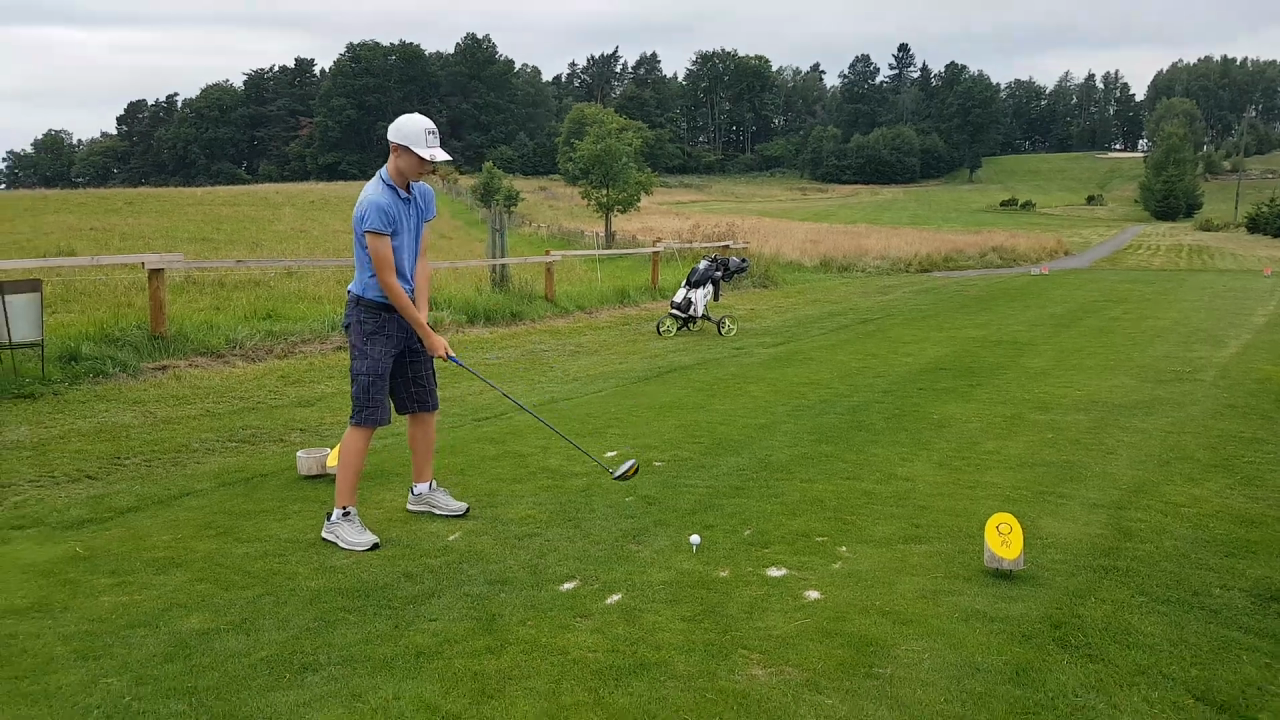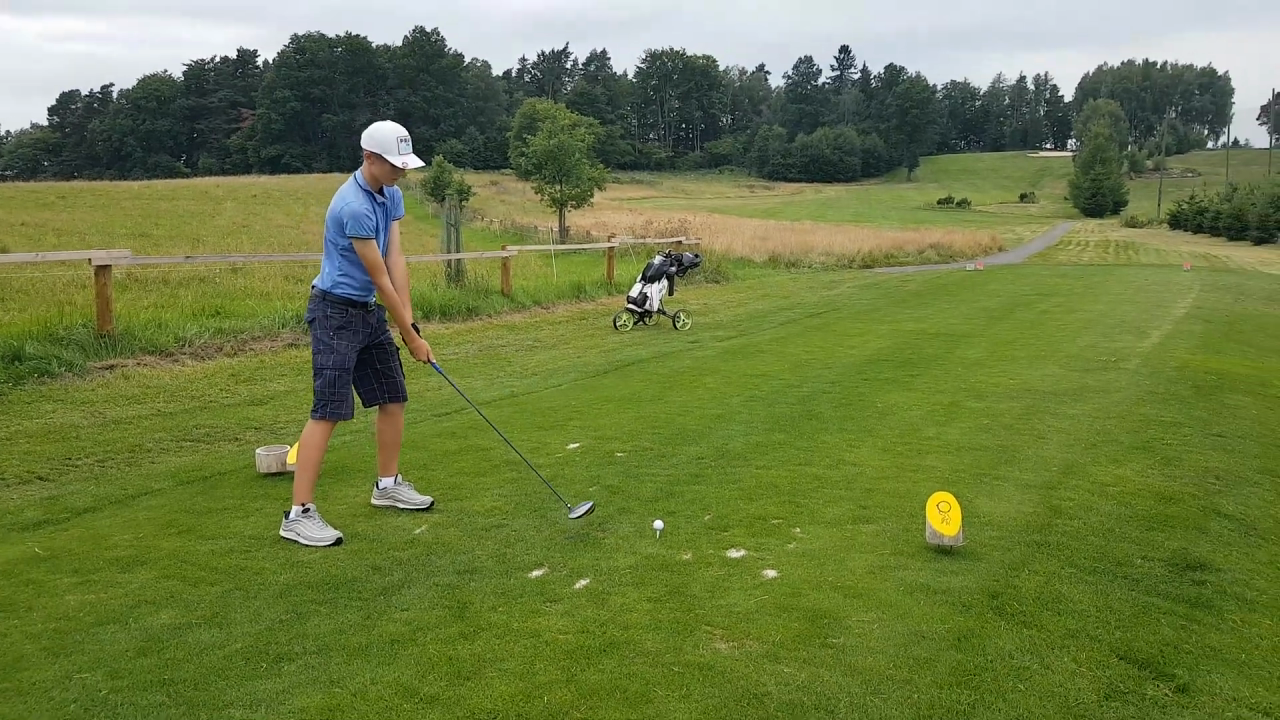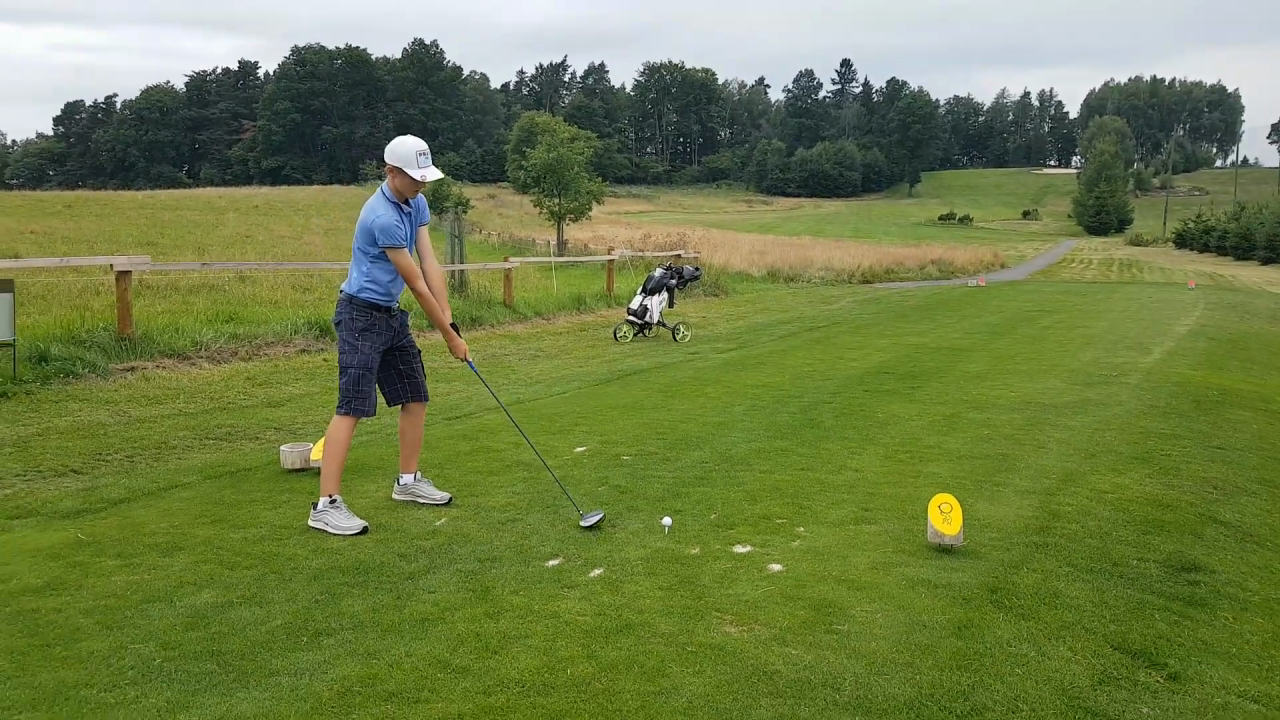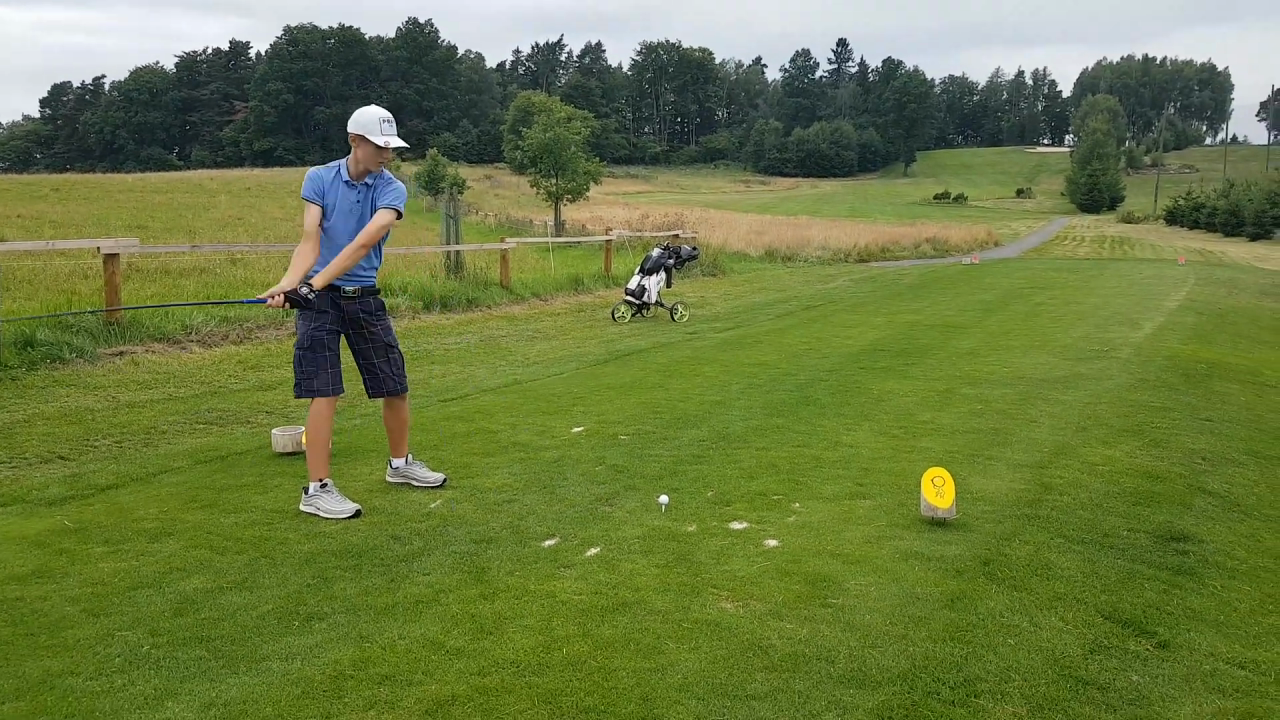
dt=0.7s
person 1, frame 1
left shoulder: (423, 195)
right shoulder: (377, 202)
left elbow: (419, 263)
right elbow: (386, 281)
left wrist: (425, 320)
right wrist: (426, 334)
left hip: (404, 316)
right hip: (372, 316)
left knee: (424, 406)
right knee: (367, 416)
left ankle: (423, 490)
right ankle: (340, 516)
person 1, frame 2
left shoulder: (392, 195)
right shoulder: (353, 206)
left elbow: (395, 260)
right elbow: (380, 278)
left wrist: (410, 322)
right wrist: (411, 336)
left hip: (369, 310)
right hip: (336, 312)
left knee: (393, 398)
right knee: (329, 410)
left ankle: (387, 484)
right ankle: (299, 513)
person 1, frame 3
left shoulder: (417, 205)
right shoulder: (383, 217)
left elbow: (430, 265)
right elbow: (416, 283)
left wrist: (450, 321)
right wrist: (449, 336)
left hip: (391, 315)
right hip: (361, 315)
left knee: (414, 398)
right knee: (352, 407)
left ankle: (408, 481)
right ankle: (326, 504)
person 1, frame 4
left shoulder: (393, 190)
right shoulder: (319, 178)
left elbow: (362, 244)
right elbow: (309, 241)
left wrist: (313, 284)
right wrist: (288, 283)
left hip: (366, 297)
right hip: (319, 299)
left knee: (395, 388)
right knee: (325, 392)
left ankle: (401, 463)
right ankle: (317, 488)
